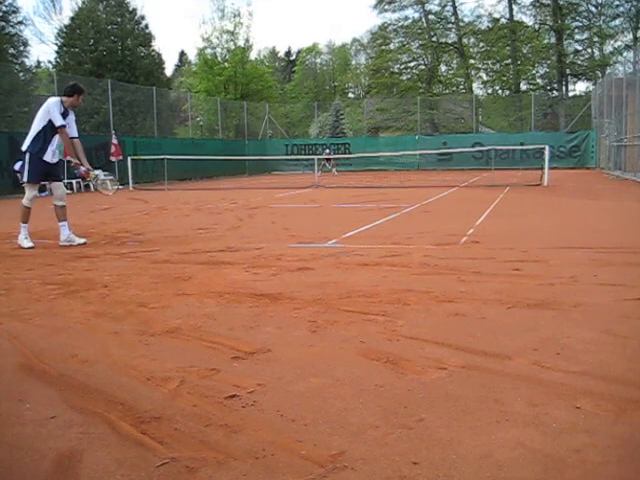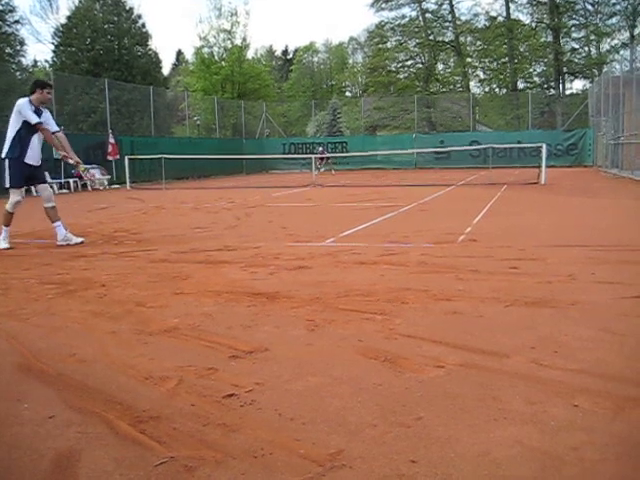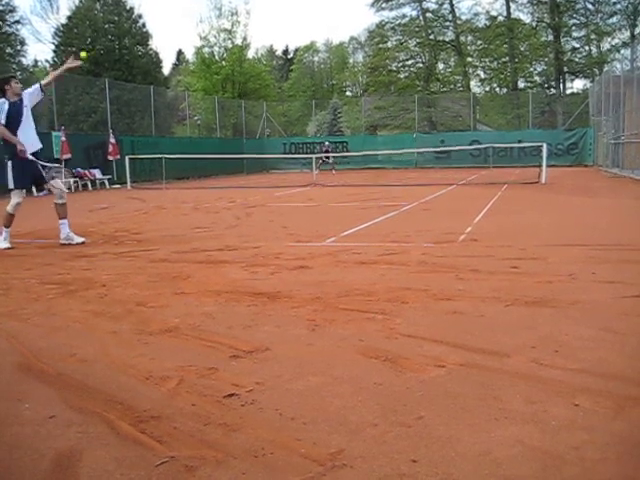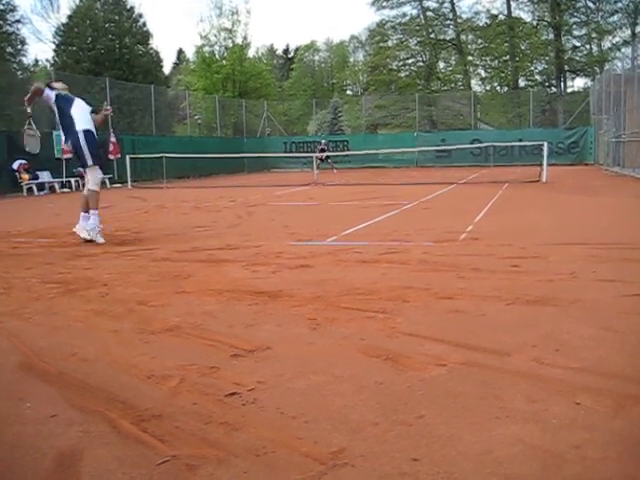
dt=0.7s
person 1, frame 1
left shoulder: (70, 115)
right shoulder: (53, 103)
left elbow: (75, 140)
right elbow: (62, 132)
left wrist: (85, 163)
right wrist: (74, 158)
left hip: (53, 157)
right hip: (35, 154)
left knee: (60, 194)
right knee: (31, 194)
left ankle: (65, 235)
right ankle: (23, 234)
person 1, frame 2
left shoulder: (44, 112)
right shoulder: (22, 104)
left elbow: (58, 134)
right elbow: (42, 129)
left wrist: (73, 156)
right wrist: (61, 150)
left hip: (34, 161)
right hip: (15, 159)
left knee: (48, 195)
right knee: (16, 198)
left ankle: (62, 235)
person 1, frame 3
left shoulder: (25, 97)
left elbow: (46, 81)
left wrist: (65, 67)
right wrist: (17, 142)
left hip: (35, 154)
right hip: (17, 158)
left knee: (59, 190)
right knee: (17, 200)
left ankle: (65, 234)
person 1, frame 4
left shoulder: (77, 101)
right shoulder: (57, 97)
left elbow: (94, 121)
right elbow: (38, 88)
left wrist: (103, 114)
right wrist: (29, 100)
right hip: (79, 136)
left knee: (93, 181)
right knee: (94, 178)
left ankle: (84, 225)
right ankle: (91, 227)
